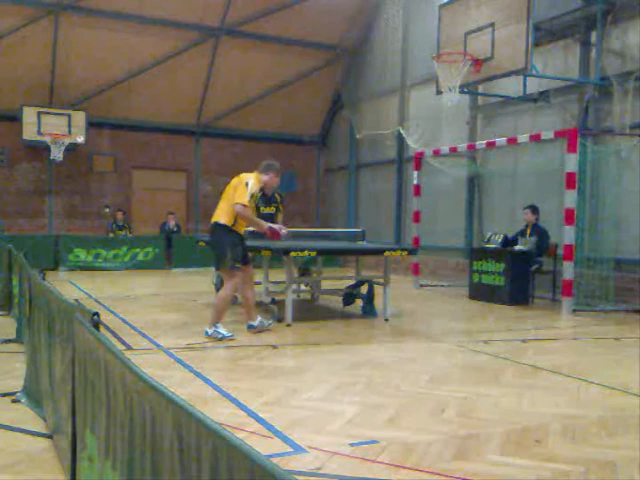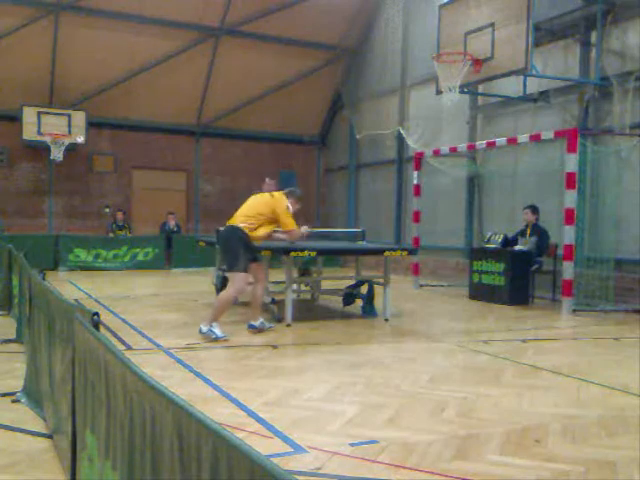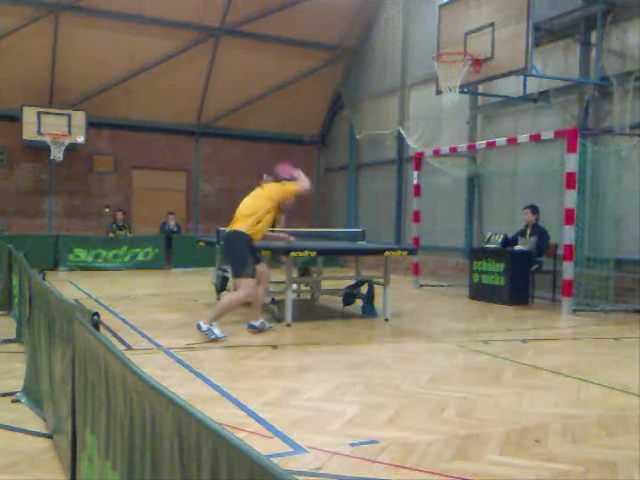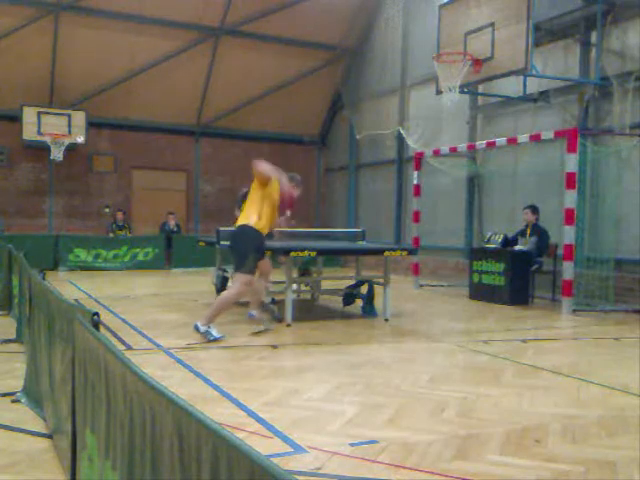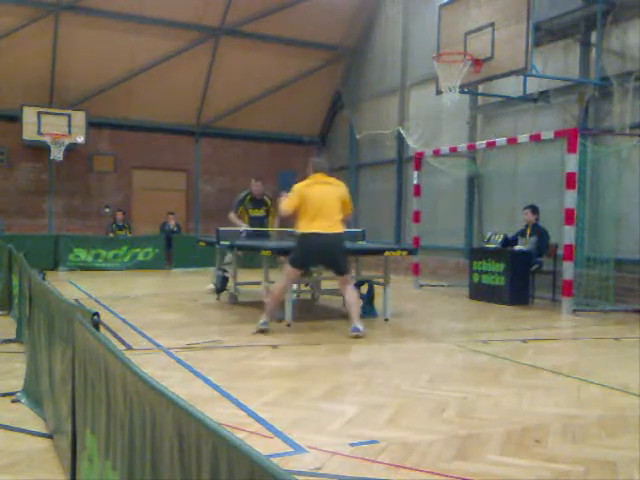
dt=0.5s
person 1, frame 1
left shoulder: (252, 183)
right shoulder: (249, 180)
right elbow: (239, 209)
left wrist: (269, 226)
right wrist: (261, 226)
left hip: (234, 234)
right hip: (224, 232)
left knee: (248, 277)
right knee: (232, 282)
left ankle: (254, 321)
right ankle: (213, 327)
person 1, frame 2
left shoulder: (270, 199)
right shoulder: (283, 203)
right elbow: (294, 235)
left wrist: (281, 237)
right wrist: (303, 231)
left hip: (239, 238)
right hip: (235, 238)
left knee: (261, 277)
right knee: (238, 285)
left ankle: (256, 321)
right ankle: (209, 325)
person 1, frame 3
left shoulder: (264, 194)
right shoulder: (275, 190)
right elbow: (305, 186)
left wrist: (278, 236)
right wrist: (299, 174)
left hip: (242, 241)
right hip: (238, 242)
left knee: (263, 277)
right knee: (245, 291)
left ankle: (256, 322)
right ankle: (207, 324)
person 1, frame 4
left shoulder: (275, 193)
right shoulder: (266, 180)
right elbow: (258, 166)
right wrist: (279, 179)
left hip: (249, 235)
right hip: (248, 234)
left knee: (265, 271)
right knee: (240, 287)
left ankle: (254, 312)
right ankle: (204, 324)
person 1, frame 5
left shoulder: (301, 187)
right shoulder: (340, 186)
left elbow: (284, 212)
right elbow: (347, 216)
left wrist: (284, 199)
left hip: (308, 239)
right hip: (333, 239)
left knee: (286, 279)
right knee: (347, 284)
left ankle: (265, 319)
right ankle: (356, 324)
